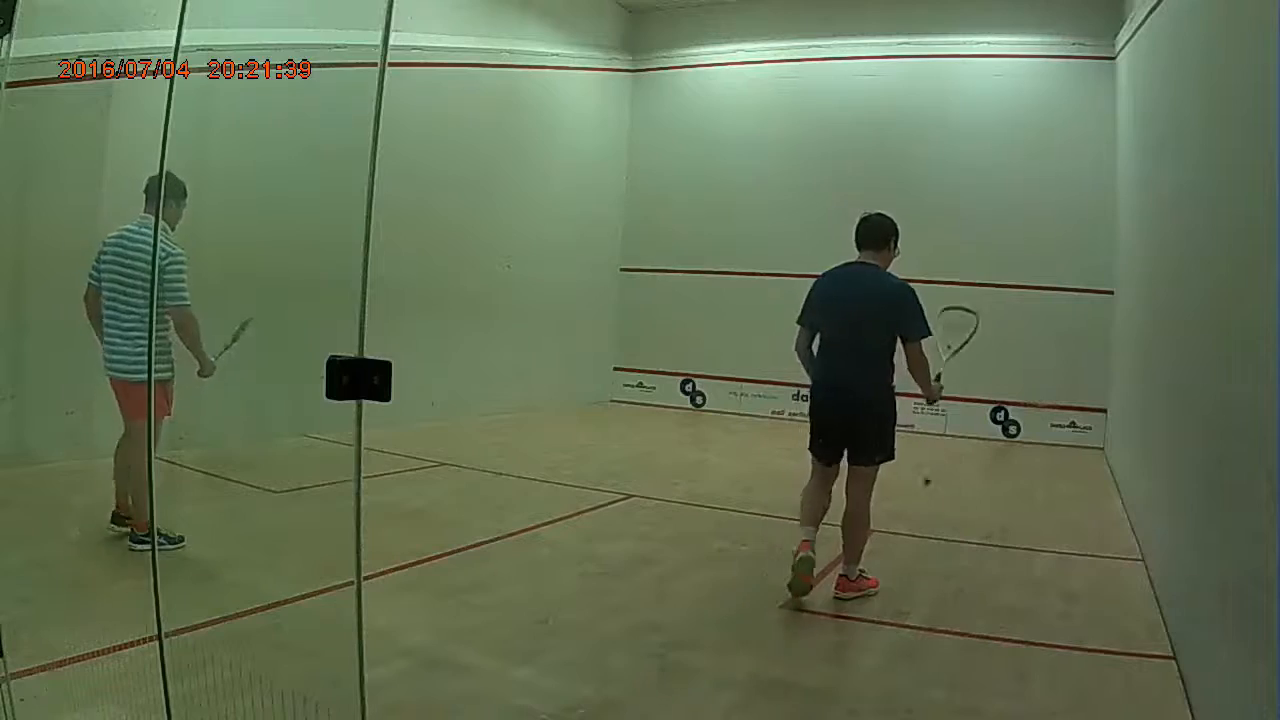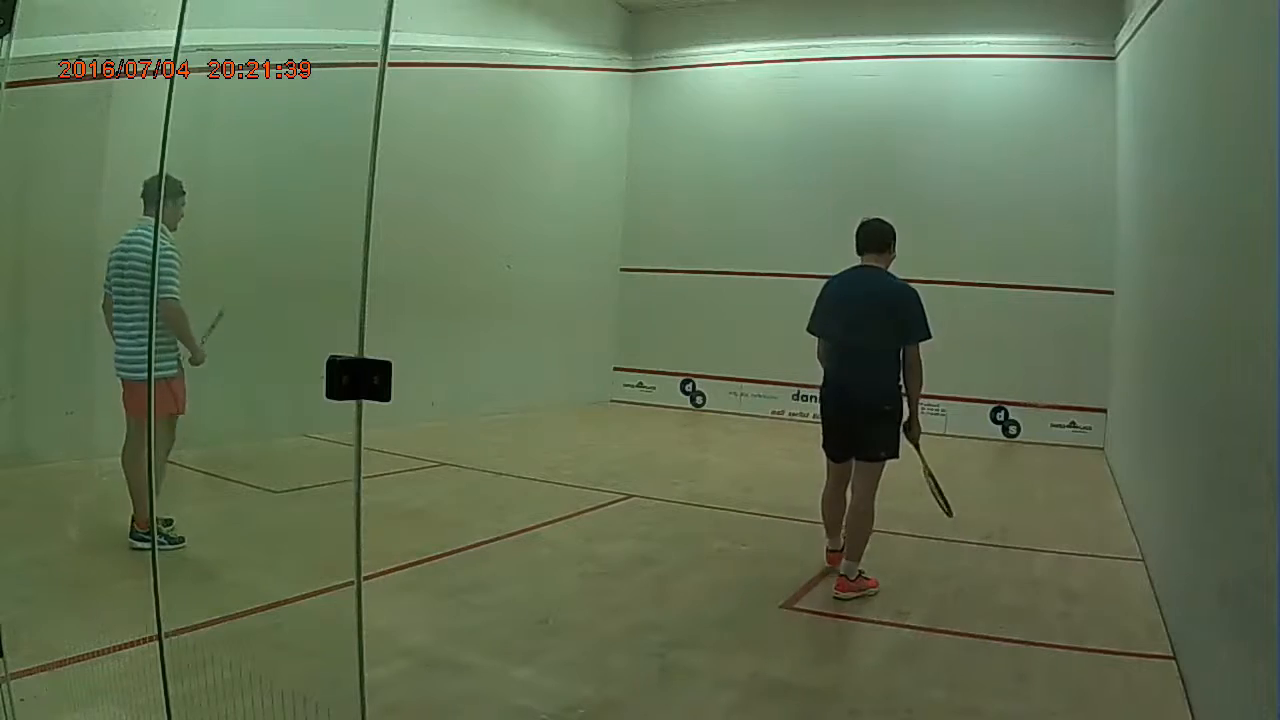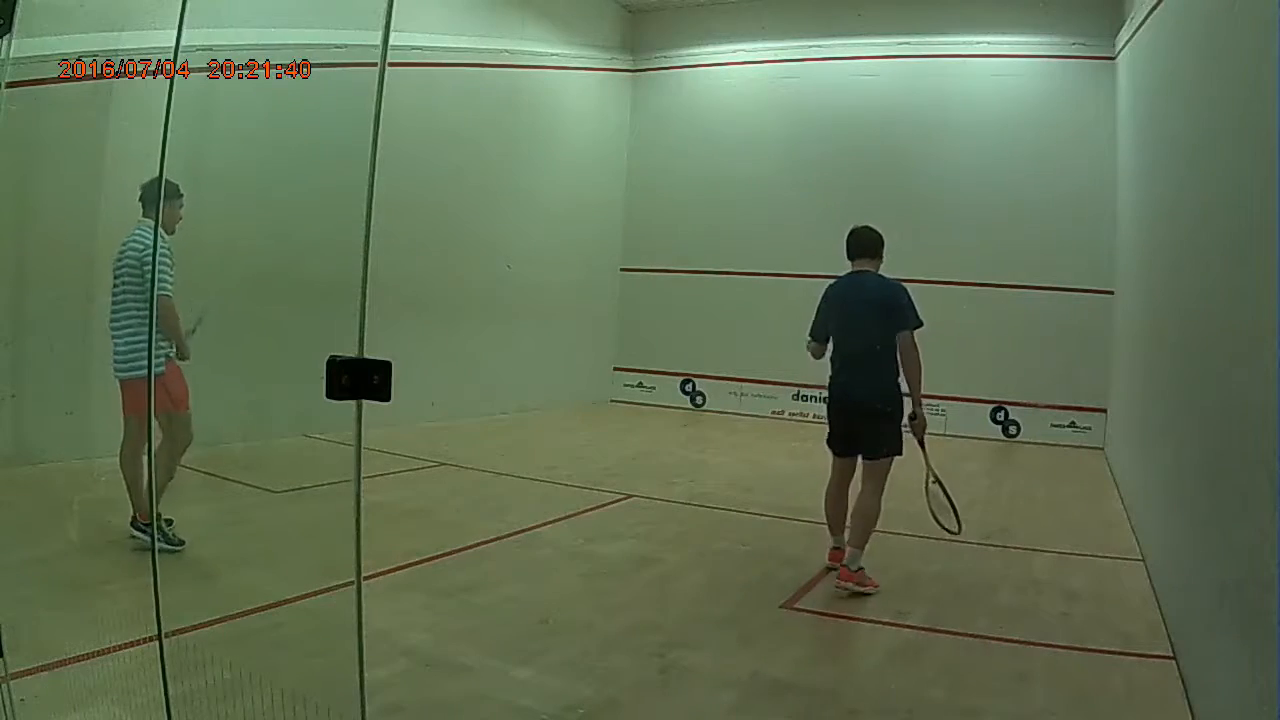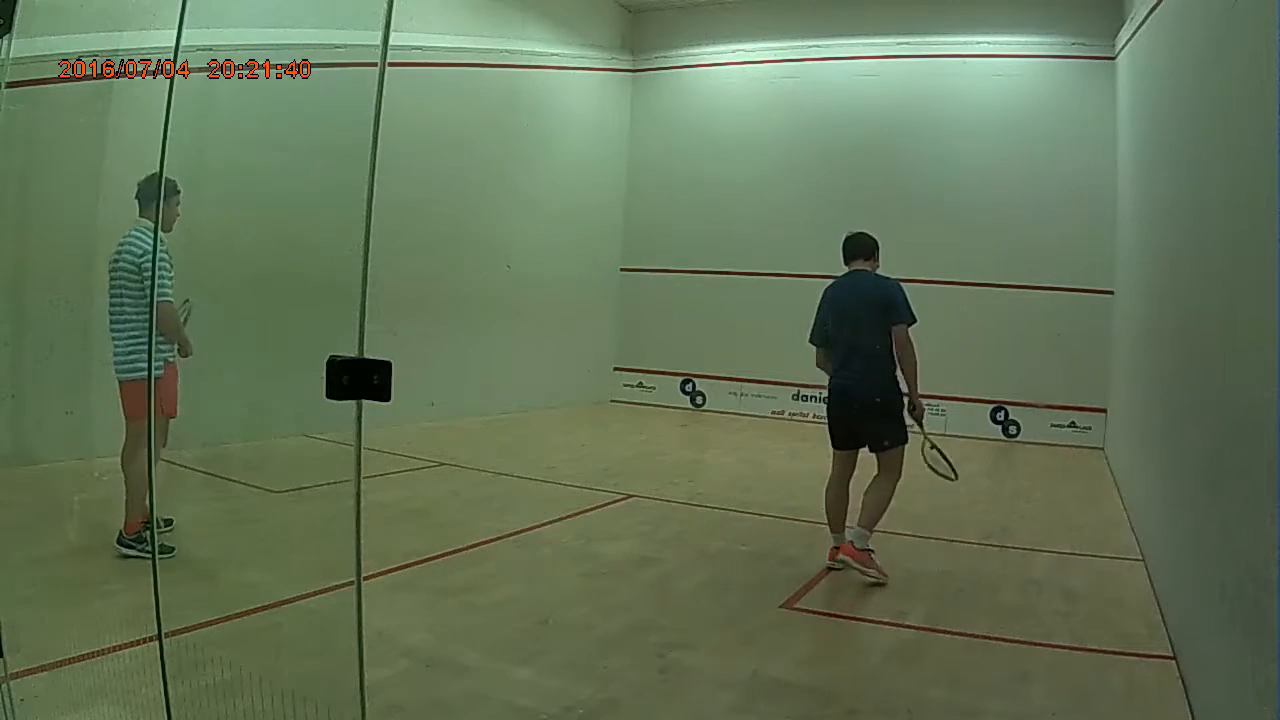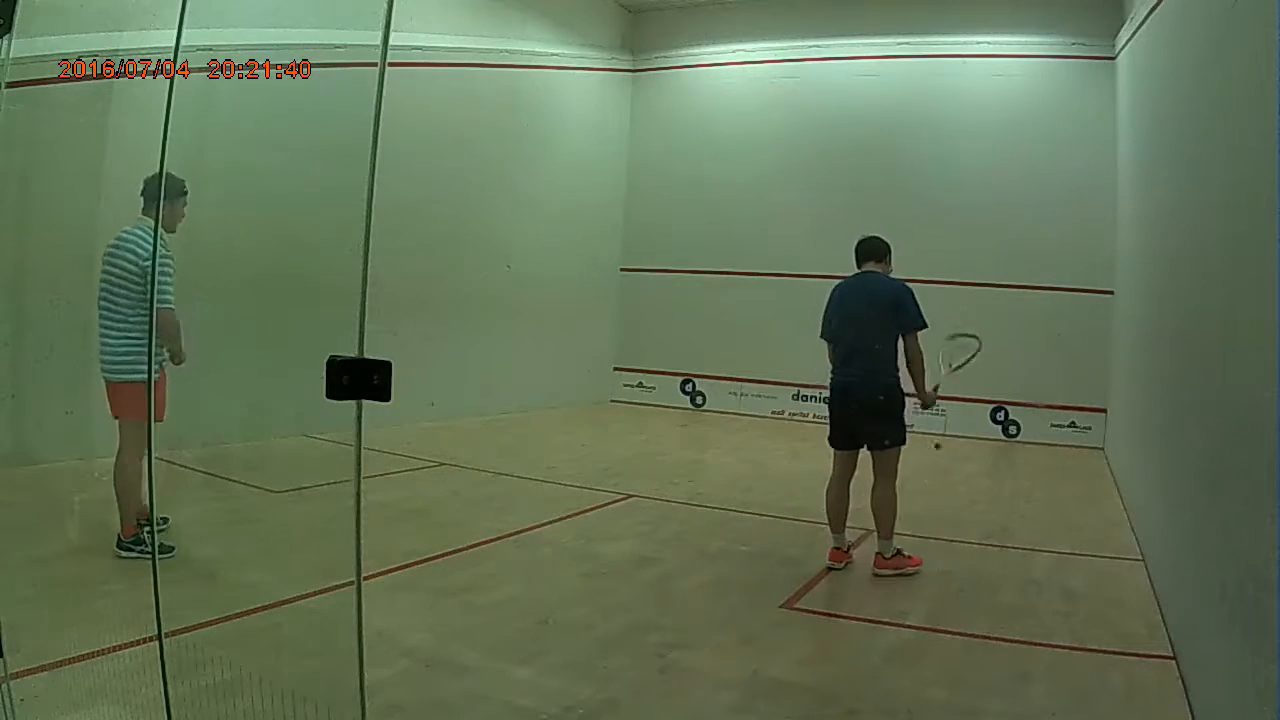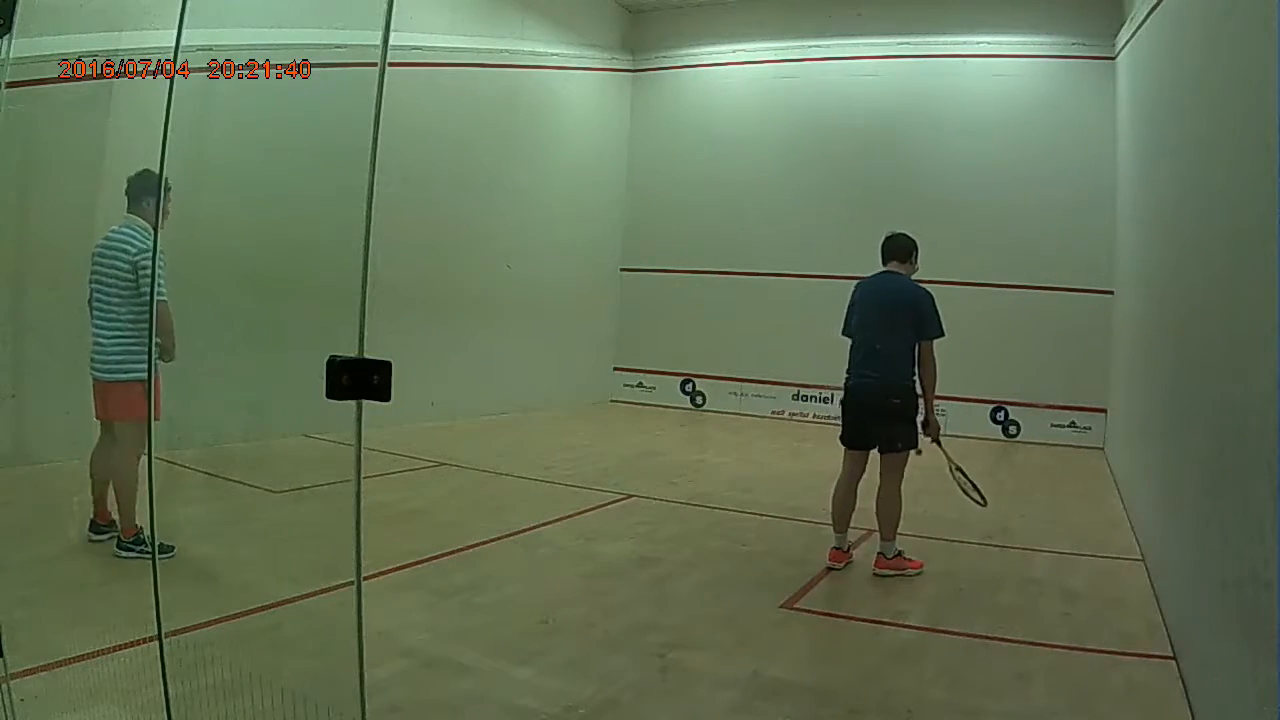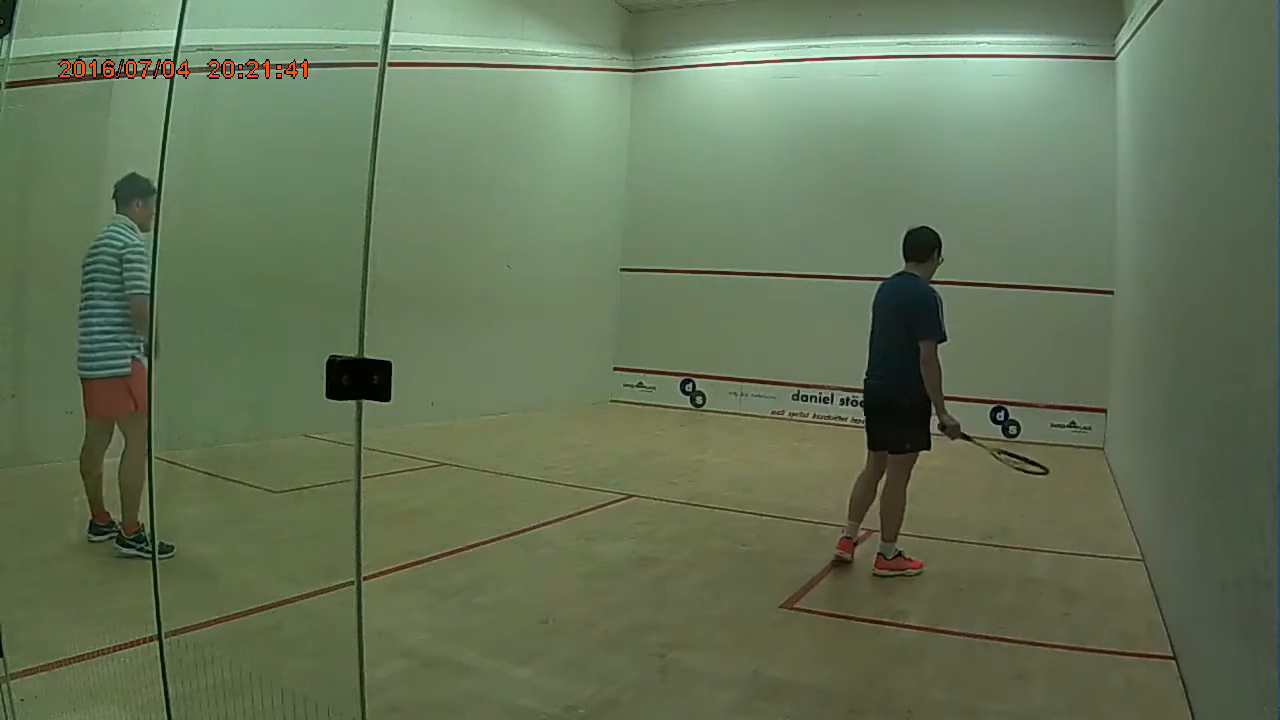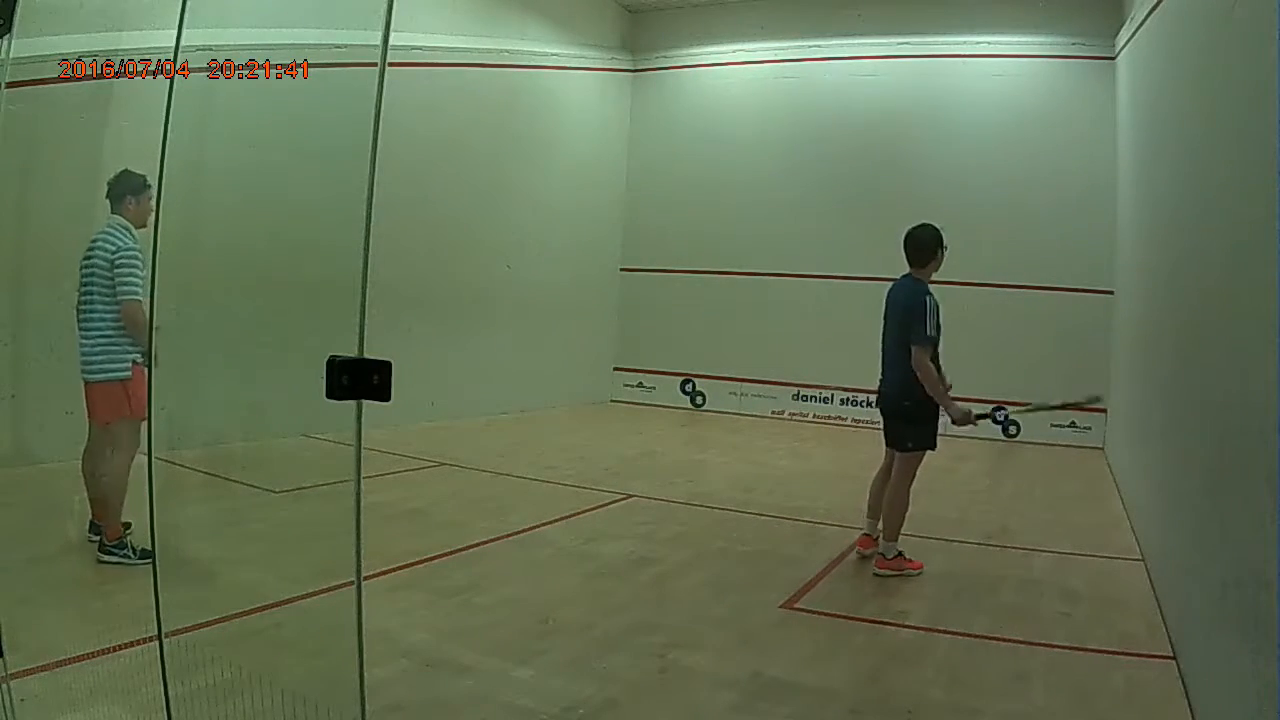
dt=0.3s
person 1, frame 1
left shoulder: (112, 241)
right shoulder: (168, 252)
left elbow: (92, 298)
right elbow: (181, 316)
right wrist: (202, 358)
left hip: (117, 360)
right hip: (149, 364)
left knee: (130, 437)
right knee: (142, 443)
left ankle: (122, 510)
right ankle: (142, 530)
person 1, frame 2
left shoulder: (122, 245)
right shoulder: (162, 248)
left elbow: (109, 305)
right elbow: (170, 309)
right wrist: (194, 348)
left hip: (129, 361)
right hip: (158, 362)
left knee: (136, 439)
right knee: (158, 442)
left ankle: (143, 516)
right ankle: (144, 528)
person 1, frame 3
left shoulder: (129, 244)
right shoulder: (155, 245)
right elbow: (161, 305)
right wrist: (182, 344)
left hip: (128, 358)
right hip: (153, 359)
left knee: (134, 438)
right knee: (179, 435)
left ankle: (143, 514)
right ankle: (147, 516)
person 1, frame 4
left shoulder: (125, 244)
right shoulder: (152, 248)
right elbow: (163, 310)
left wrist: (171, 338)
right wrist: (184, 342)
left hip: (129, 359)
right hip: (151, 361)
left knee: (136, 441)
right knee: (150, 445)
left ankle: (141, 516)
right ankle: (131, 532)
person 1, frame 5
left shoulder: (118, 242)
right shoulder: (156, 252)
left elbow: (105, 300)
right elbow: (164, 316)
right wrist: (178, 350)
left hip: (114, 358)
right hip: (139, 363)
left knee: (132, 442)
right knee: (134, 447)
left ankle: (138, 512)
right ankle: (130, 536)
person 1, frame 6
left shoulder: (104, 243)
right shoulder: (145, 247)
right elbow: (158, 309)
right wrist: (168, 347)
left hip: (104, 360)
right hip: (132, 363)
left knee: (108, 440)
right knee: (130, 447)
left ankle: (101, 520)
right ankle: (129, 536)
person 1, frame 7
left shoulder: (97, 245)
right shoulder: (132, 244)
right elbow: (139, 304)
left hip: (91, 358)
right hip: (120, 359)
left knee: (95, 441)
right knee: (138, 442)
left ankle: (100, 521)
right ankle: (131, 531)
person 1, frame 8
left shoulder: (96, 243)
right shoulder: (125, 246)
right elbow: (131, 310)
right wrist: (149, 347)
left hip: (94, 360)
right hip: (119, 362)
left knee: (99, 442)
right knee: (123, 448)
left ankle: (100, 520)
right ankle: (112, 539)
person 2, frame 1
left shoulder: (826, 282)
right shoulder: (898, 292)
left elbow: (802, 345)
right elbow: (914, 356)
right wrist: (929, 389)
left hip: (825, 398)
right hip: (871, 403)
left knee: (820, 478)
right knee: (859, 490)
left ankle: (806, 545)
right ankle: (850, 576)
person 2, frame 2
left shoulder: (833, 287)
right shoulder: (902, 294)
left elbow: (823, 351)
right elbow: (911, 361)
right wrist: (913, 413)
left hip: (835, 397)
right hip: (878, 401)
left knee: (836, 480)
right knee: (863, 489)
left ankle: (834, 551)
right ankle: (849, 575)
person 2, frame 3
left shoulder: (832, 293)
right shoulder: (893, 292)
left elbow: (818, 351)
right elbow: (907, 350)
left wrist: (817, 343)
right wrist: (917, 404)
left hip: (841, 396)
right hip: (879, 399)
left knee: (840, 476)
right knee: (872, 484)
left ankle: (837, 548)
right ankle: (851, 566)
person 2, frame 4
left shoulder: (830, 293)
right shoulder: (888, 289)
left elbow: (822, 360)
right elbow: (902, 344)
right wrist: (914, 394)
left hip: (840, 393)
right hip: (878, 393)
left knee: (840, 471)
right knee: (889, 472)
left ankle: (837, 547)
right ankle: (858, 544)
person 2, frame 5
left shoulder: (838, 292)
right shoulder: (898, 291)
left elbow: (832, 350)
right elbow: (912, 350)
right wrist: (922, 390)
left hip: (841, 390)
right hip: (880, 392)
left knee: (841, 472)
right knee: (885, 475)
left ankle: (838, 548)
right ankle: (886, 554)
person 2, frame 6
left shoulder: (861, 289)
right shoulder: (919, 296)
right elbow: (926, 359)
right wrist: (930, 411)
left hip: (856, 391)
right hip: (895, 396)
left knee: (850, 473)
right knee: (891, 478)
left ankle: (839, 548)
right ankle: (887, 555)
person 2, frame 7
left shoulder: (885, 289)
right shoulder: (926, 297)
right elbow: (928, 359)
right wrist: (942, 412)
left hip: (875, 391)
right hip: (906, 397)
left knee: (873, 468)
right knee: (897, 477)
left ankle: (848, 538)
right ankle: (888, 555)
person 2, frame 8
left shoulder: (899, 289)
right shoulder: (923, 299)
right elbow: (920, 362)
left wrist: (939, 375)
right wrist: (949, 406)
left hip: (890, 392)
right hip: (912, 398)
left knee: (889, 466)
right knee: (902, 475)
left ankle: (869, 535)
right ankle: (888, 554)
